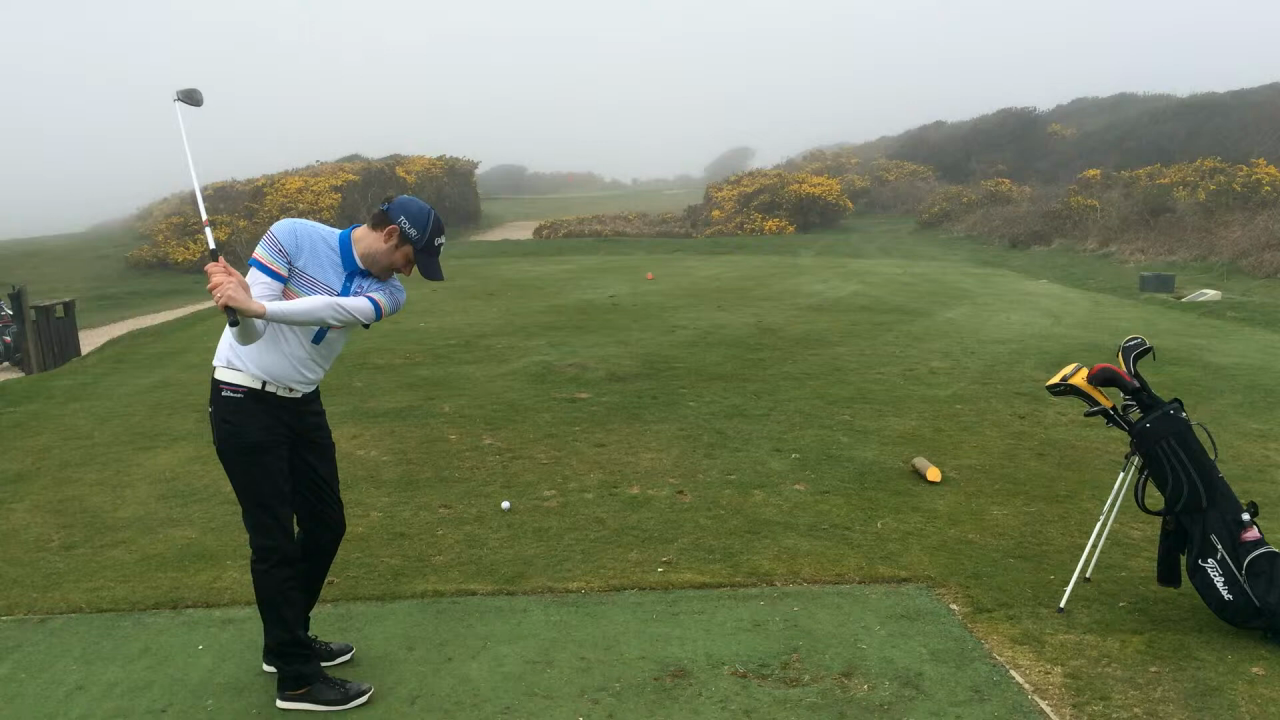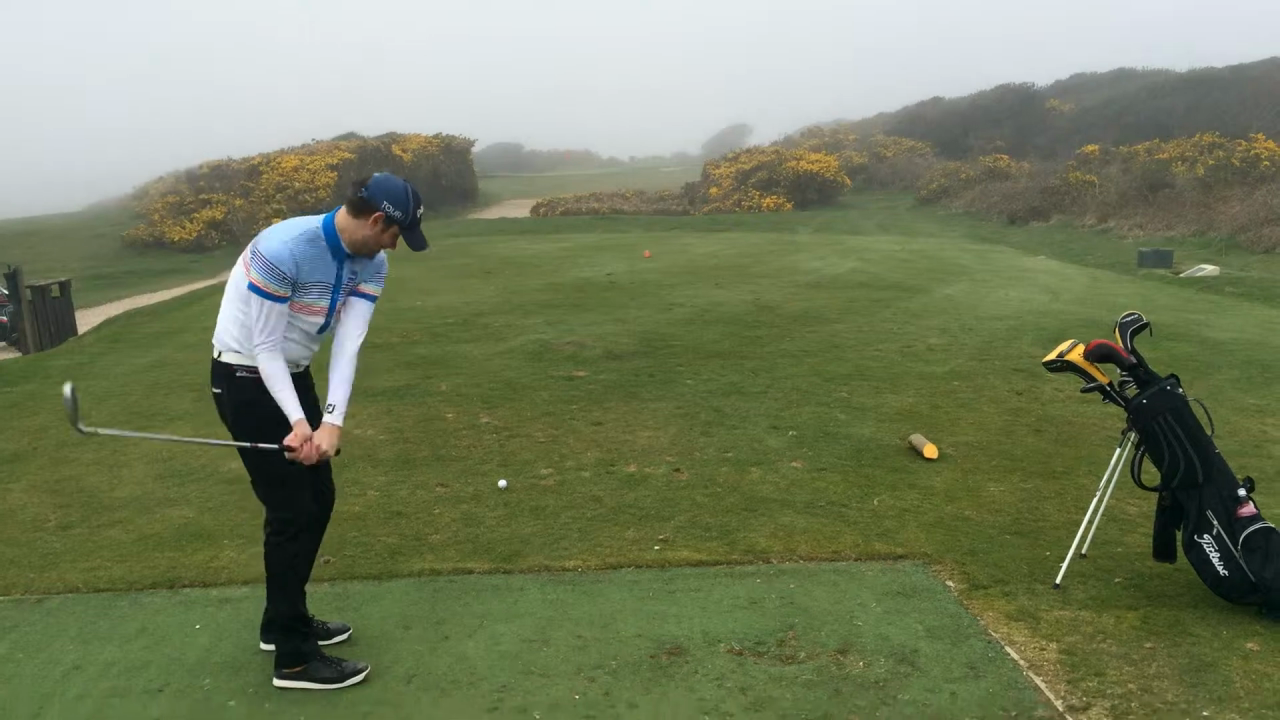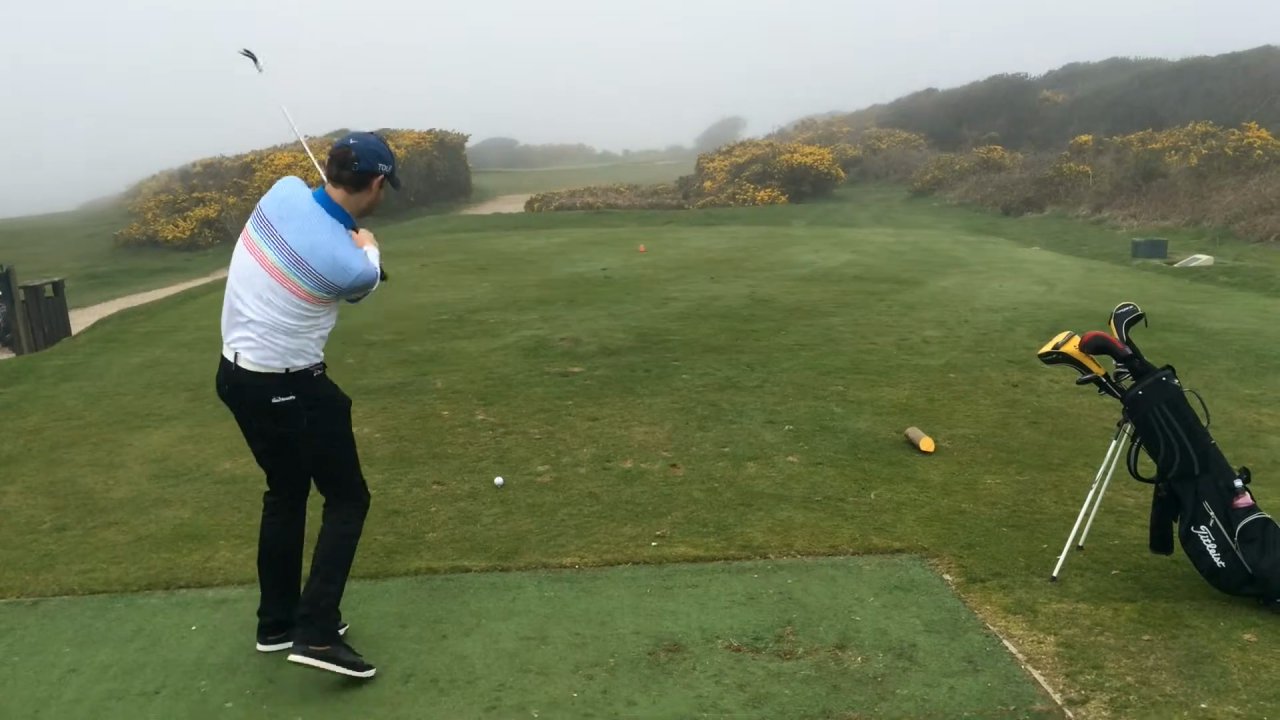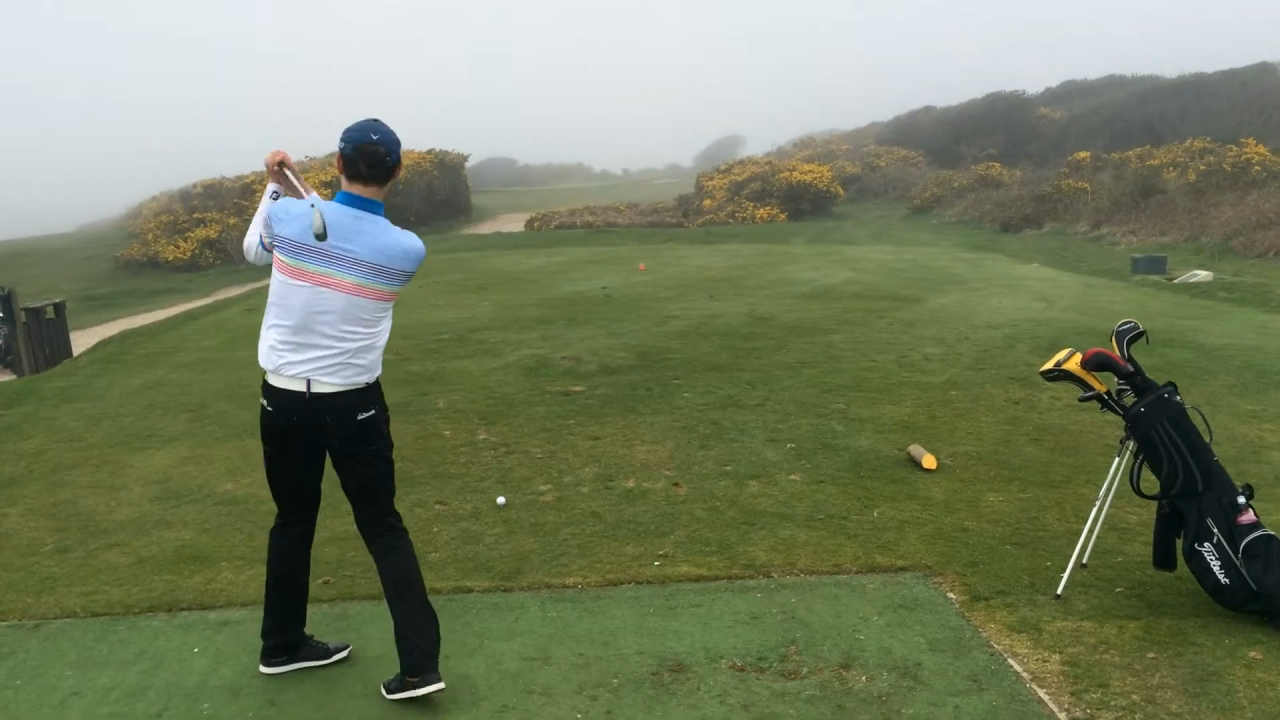
dt=0.3s
person 1, frame 1
left shoulder: (387, 293)
right shoulder: (291, 236)
left elbow: (335, 310)
right elbow: (248, 334)
left wrist: (256, 304)
right wrist: (246, 311)
left hip: (302, 405)
right hip: (245, 403)
left knee: (326, 526)
right knee: (275, 539)
left ankle: (288, 642)
right ankle: (297, 678)
person 1, frame 2
left shoulder: (371, 265)
right shoulder: (282, 248)
left elbow: (348, 342)
right elbow: (260, 345)
left wrist: (333, 420)
right wrist: (297, 422)
left hip: (292, 376)
right hip: (248, 381)
left knee: (315, 499)
right knee: (292, 509)
left ankle: (284, 619)
right ankle: (294, 655)
person 1, frame 3
left shoulder: (283, 193)
right shoulder: (355, 267)
left hip: (236, 374)
right hip: (290, 390)
left knee: (285, 492)
right knee: (347, 499)
left ankle: (279, 620)
right ankle: (316, 632)
person 1, frame 4
left shoulder: (284, 214)
right shoulder: (408, 250)
left elbow: (254, 250)
left wrist: (276, 185)
right wrist: (300, 189)
left hip: (283, 401)
right hip: (353, 406)
left knee: (293, 518)
right knee: (383, 528)
left ankle: (282, 643)
right ankle: (421, 661)
